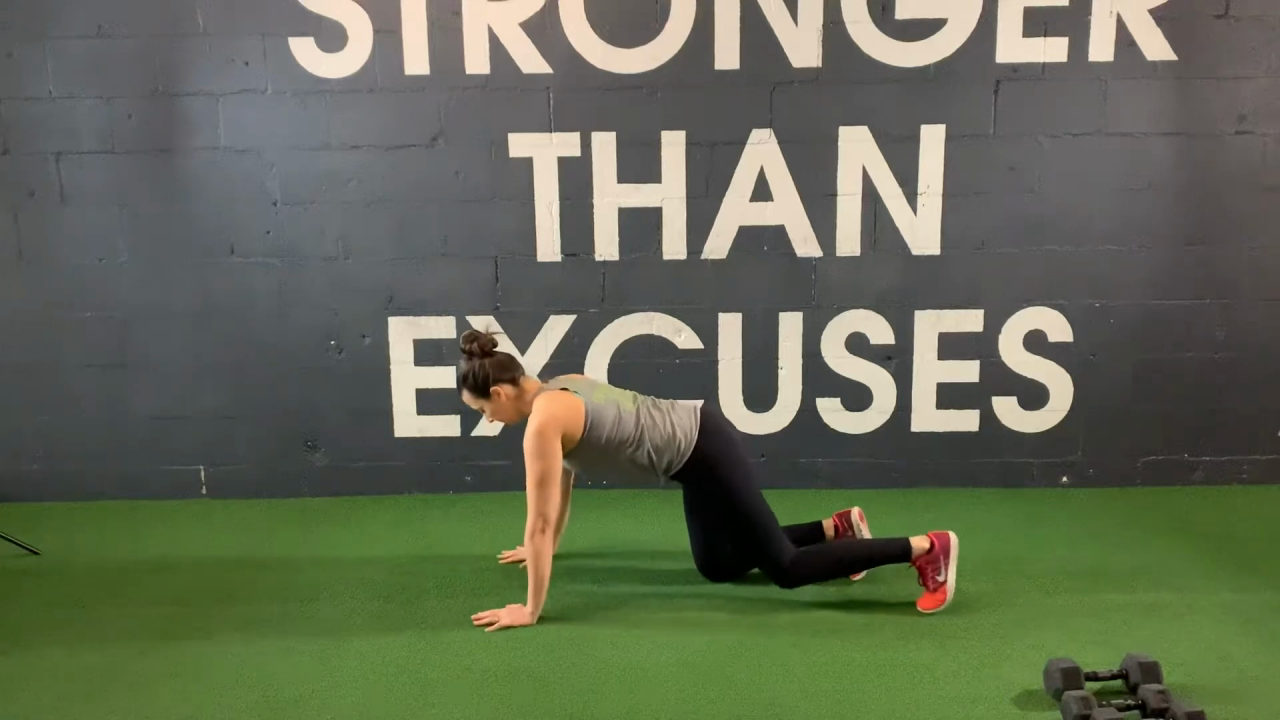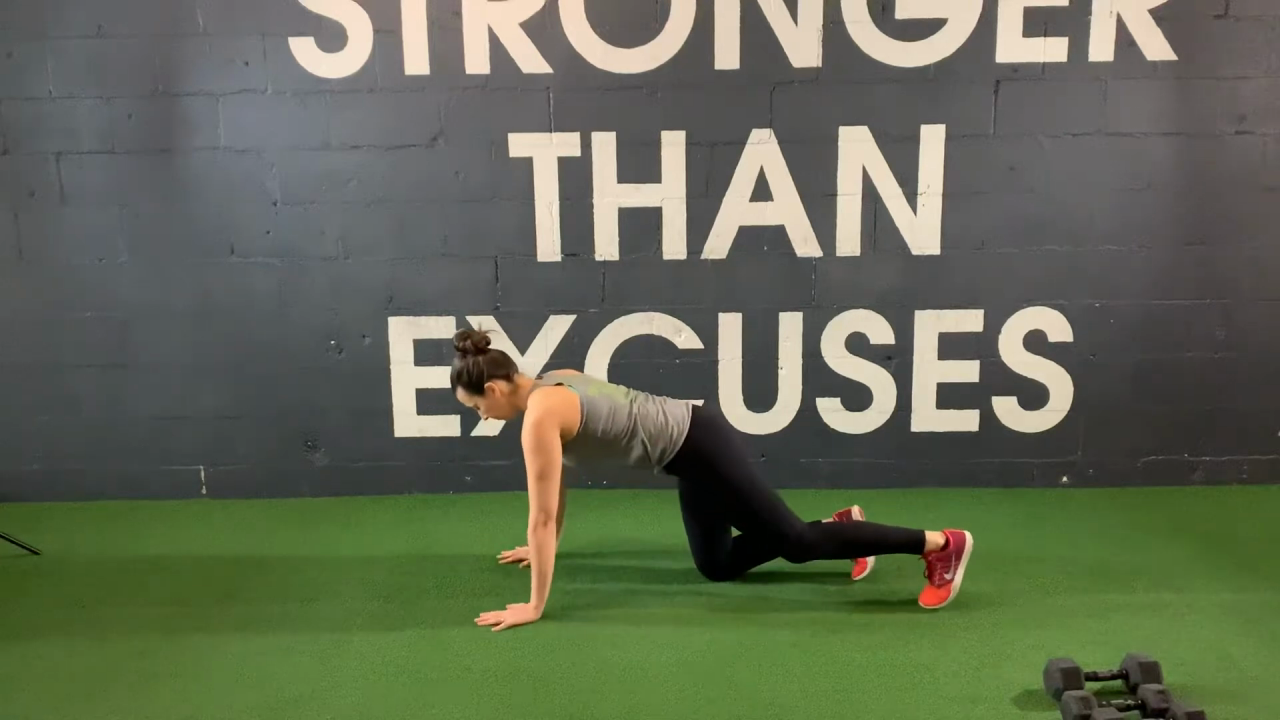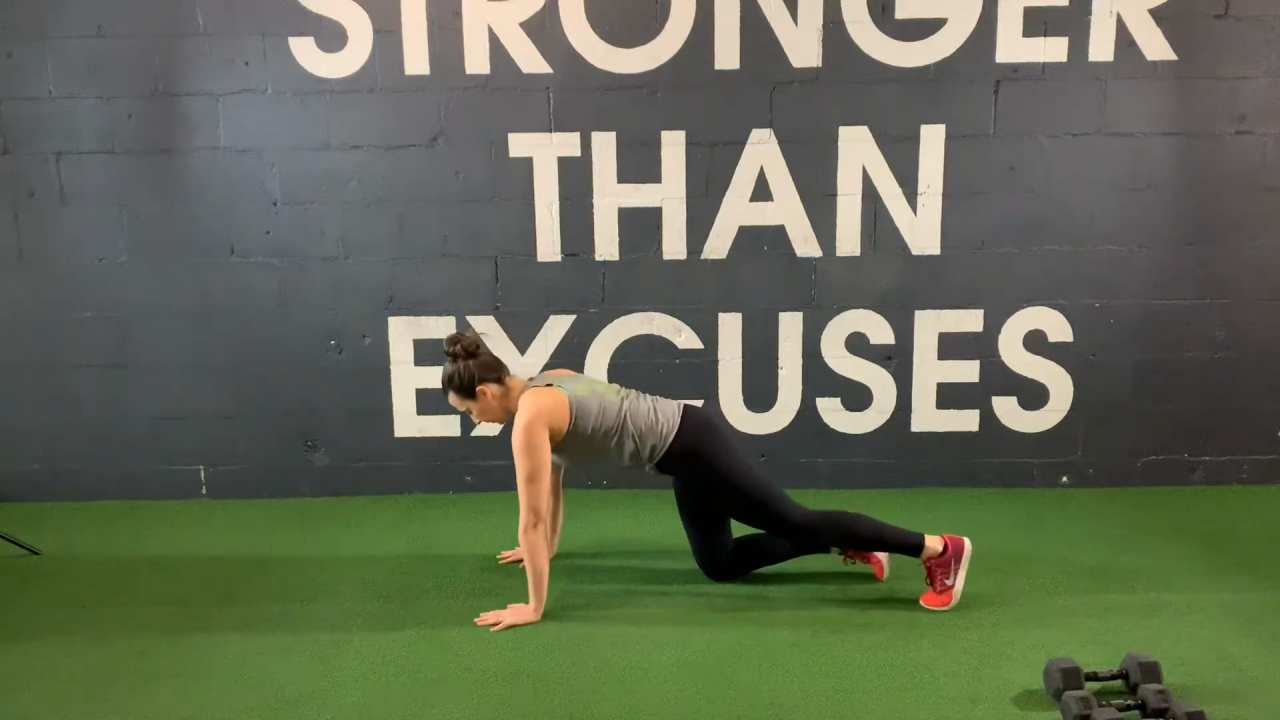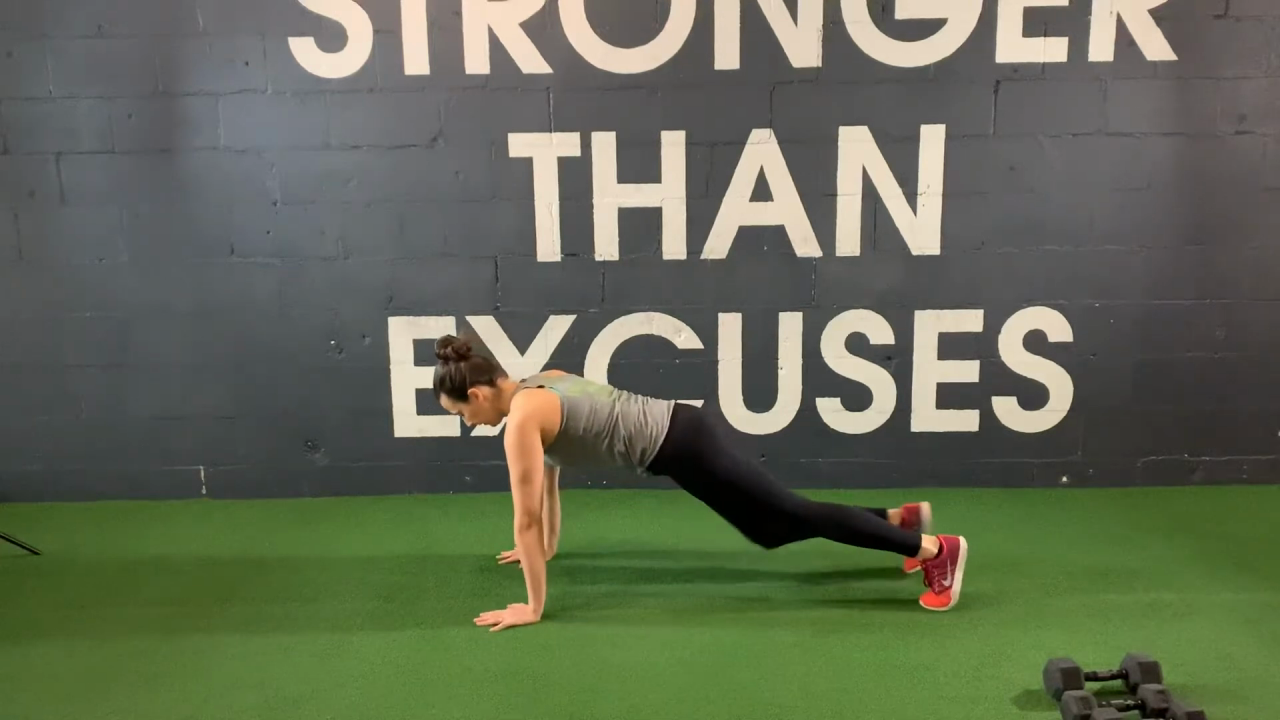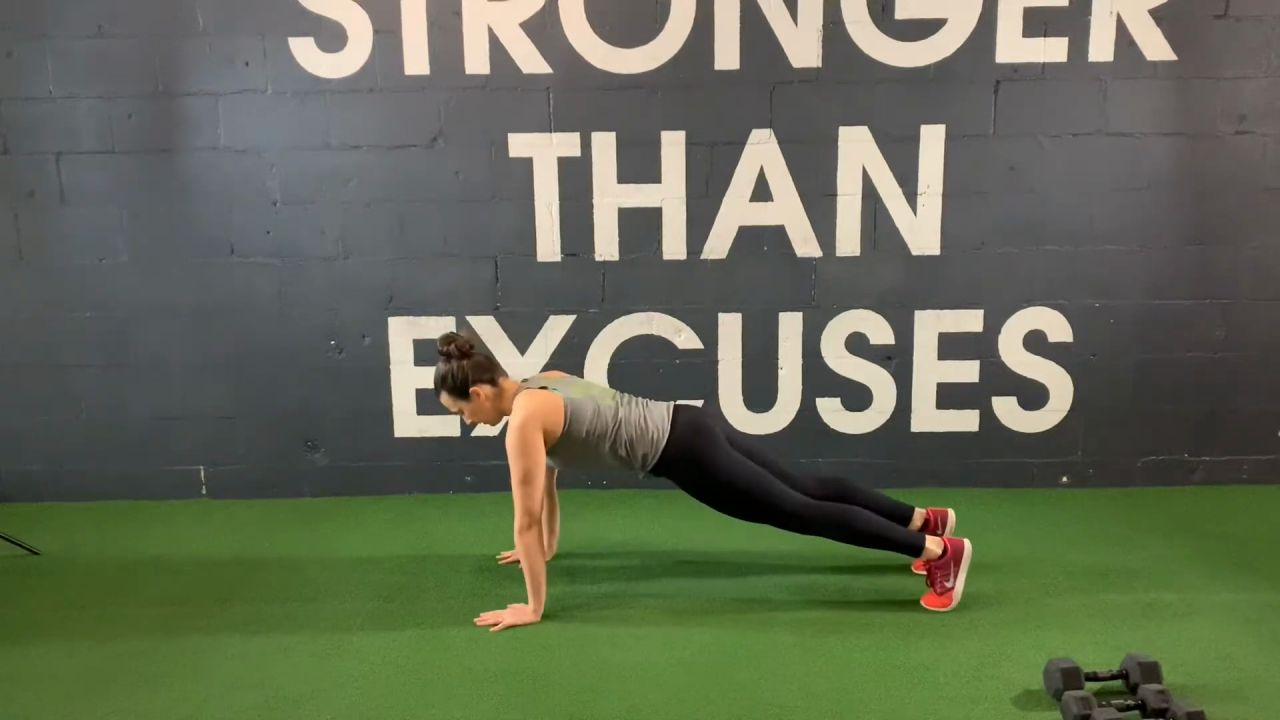
dt=0.2s
person 1, frame 1
left shoulder: (542, 421)
right shoulder: (558, 389)
left elbow: (538, 523)
right elbow: (564, 479)
left wrist: (531, 609)
right wrist: (543, 547)
left hip: (703, 456)
right hip: (701, 436)
left knee: (784, 569)
right knee: (717, 566)
left ankle: (926, 547)
right ankle: (837, 526)
person 1, frame 2
left shoulder: (538, 415)
right shoulder: (551, 384)
left elbow: (540, 517)
right elbow: (558, 479)
left wrist: (535, 607)
right wrist: (544, 546)
left hip: (697, 448)
right hip: (694, 436)
left knee: (793, 541)
right knee: (716, 565)
left ankle: (941, 544)
right ankle: (838, 523)
person 1, frame 3
left shoulder: (528, 418)
right shoulder: (545, 384)
left elbow: (532, 518)
right elbow: (553, 476)
left wrist: (535, 606)
right wrist: (546, 548)
left hip: (690, 446)
right hip: (688, 433)
left knee: (793, 522)
right knee: (720, 564)
left ankle: (940, 549)
right ankle: (848, 536)
person 1, frame 4
left shoulder: (521, 419)
right shoulder: (539, 385)
left elbow: (526, 519)
right elbow: (549, 476)
left wrist: (534, 606)
right wrist: (548, 547)
left hip: (683, 446)
right hip: (684, 427)
left knee: (793, 512)
right knee: (772, 529)
left ankle: (936, 548)
right ankle: (900, 518)
person 1, frame 5
left shoulder: (523, 419)
right shoulder: (540, 384)
left elbow: (526, 520)
right elbow: (549, 477)
left wrist: (534, 607)
right wrist: (547, 547)
left hip: (683, 450)
right hip: (686, 425)
left knee: (799, 511)
right knee: (802, 487)
left ankle: (939, 549)
right ankle: (925, 518)
